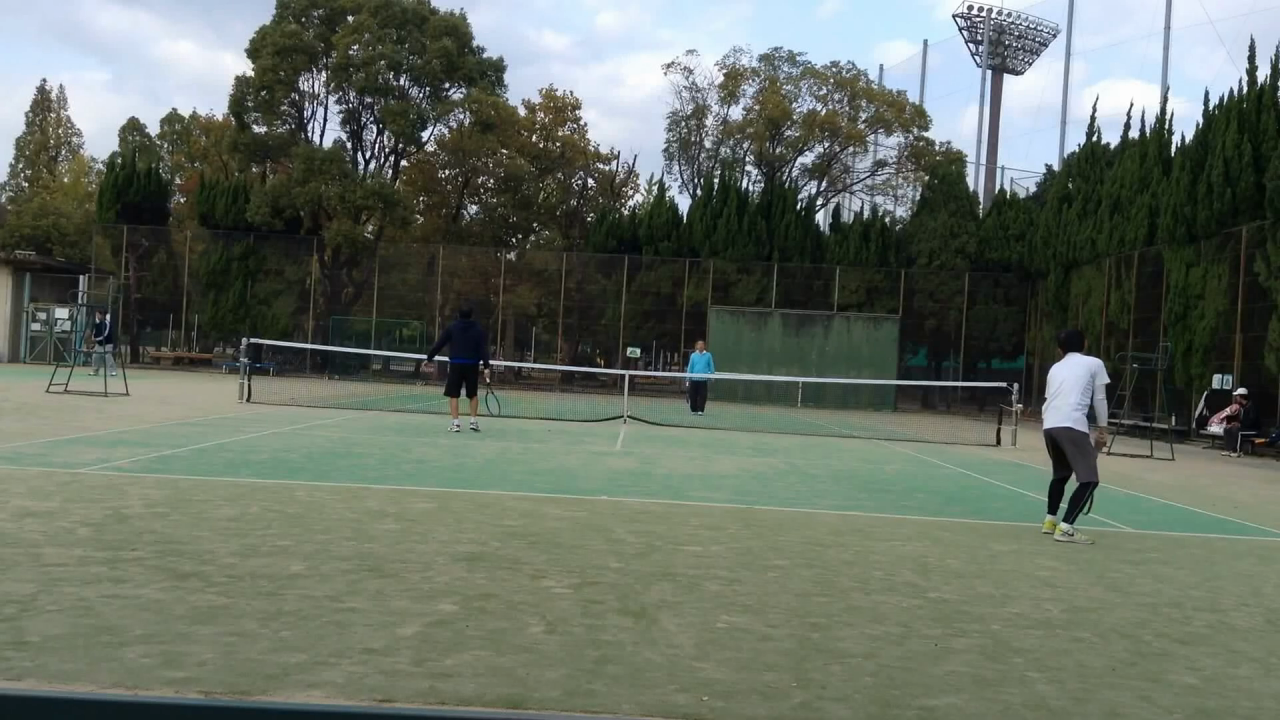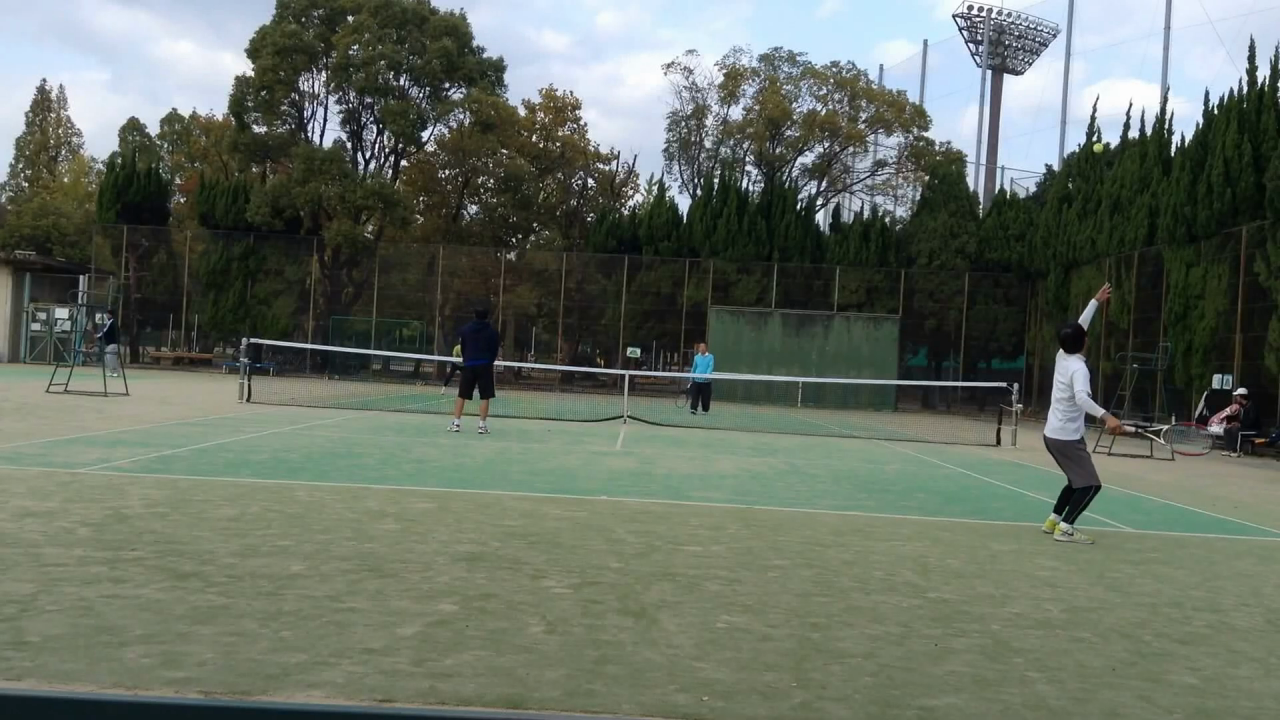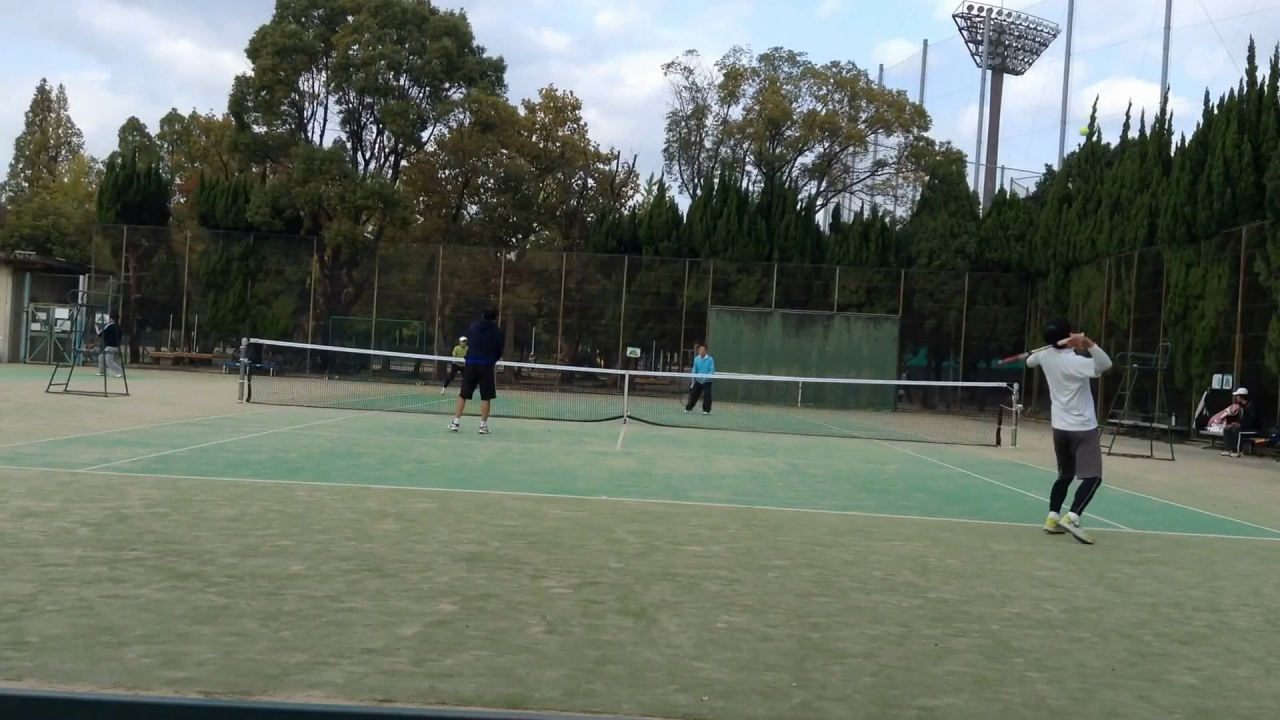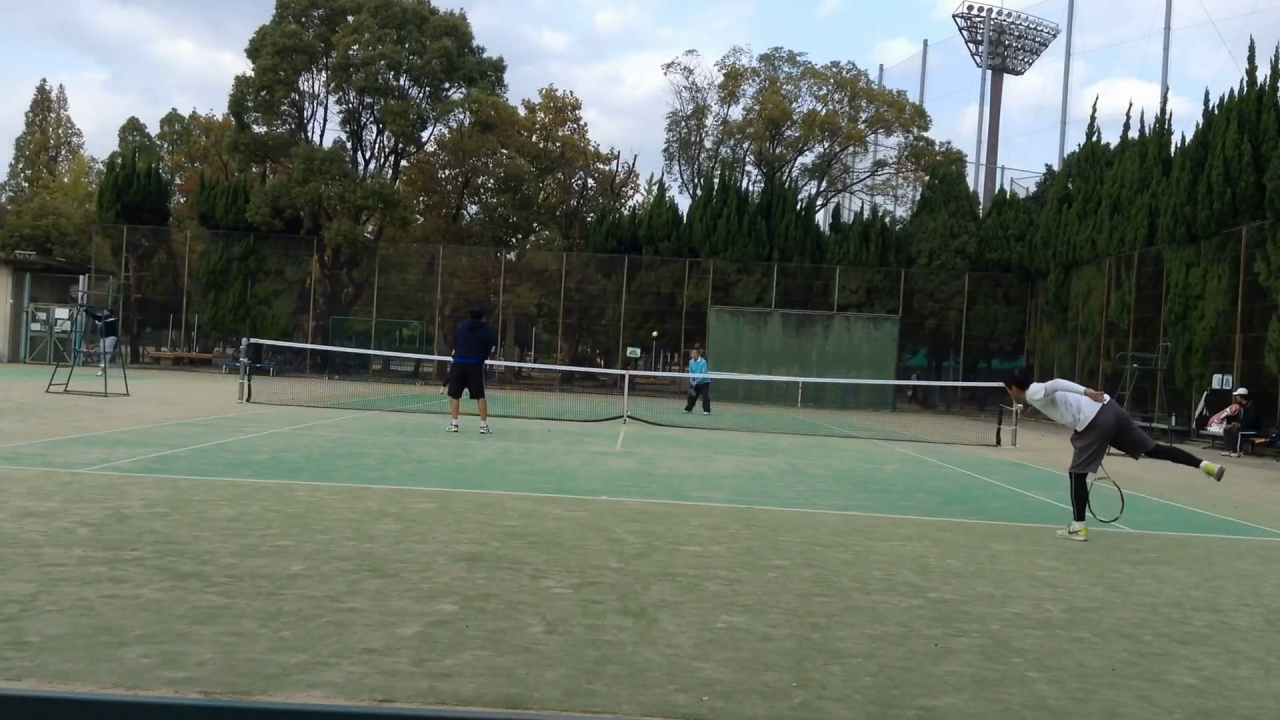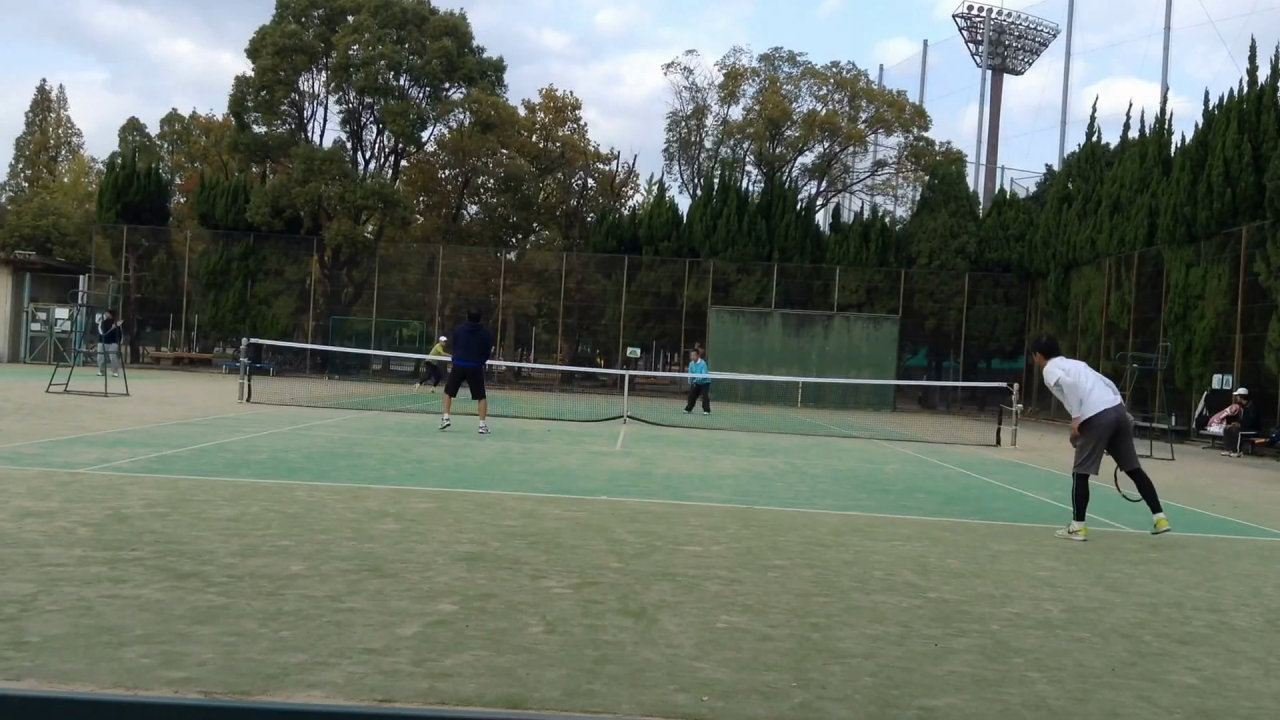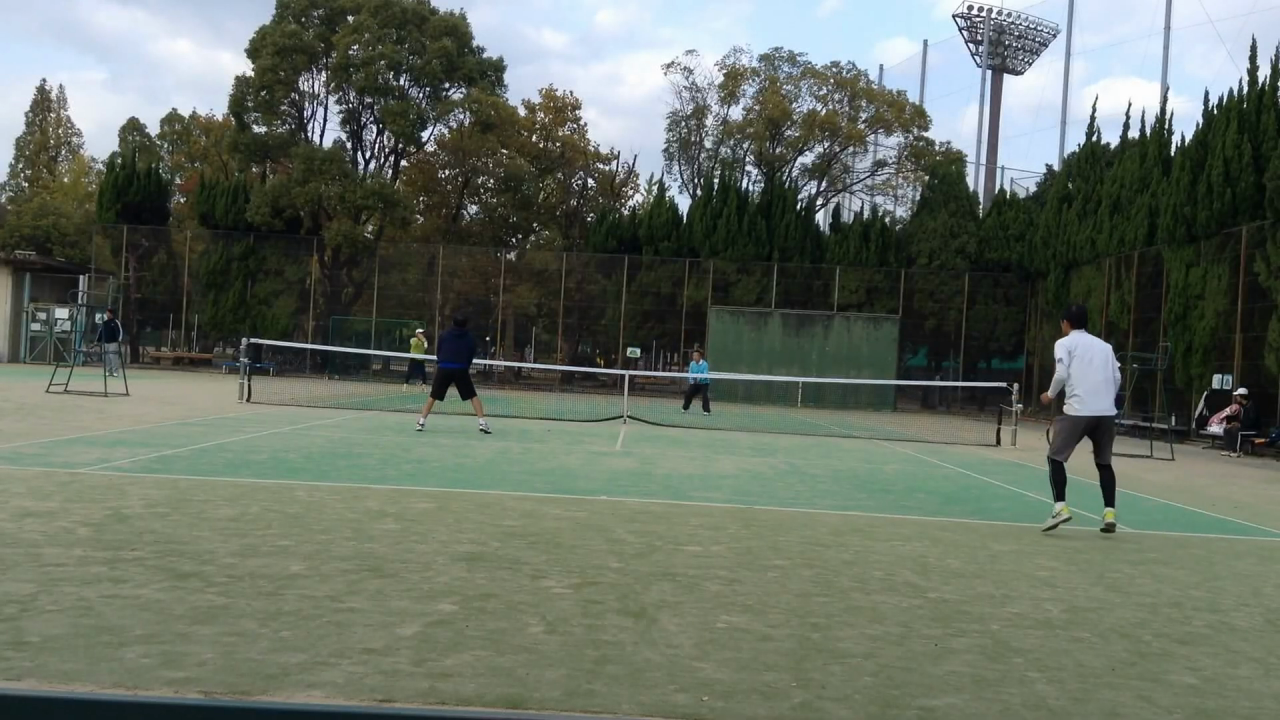
dt=0.5s
person 1, frame 1
left shoulder: (1055, 368)
right shoulder: (1094, 363)
right elbow: (1100, 399)
right wrist: (1102, 429)
left hip: (1050, 426)
right hip: (1072, 426)
left knee: (1060, 475)
right knee: (1089, 480)
left ankle: (1050, 521)
right ankle: (1065, 527)
person 1, frame 2
left shoulder: (1062, 356)
right shoulder: (1078, 368)
left elbow: (1078, 326)
right elbow: (1082, 398)
left wrist: (1096, 301)
right wrist: (1105, 417)
left hip: (1055, 434)
right hip: (1066, 437)
left knee: (1079, 482)
right knee: (1091, 485)
left ankle: (1053, 520)
right ankle: (1065, 528)
person 1, frame 3
left shoulder: (1046, 355)
right shoulder: (1075, 362)
left elbow: (1030, 361)
right elbow: (1104, 366)
left wrist: (1067, 342)
right wrist: (1089, 344)
left hip: (1060, 428)
right hip: (1084, 428)
left knee: (1065, 475)
right knee: (1092, 477)
left ankle: (1053, 518)
right ankle: (1071, 518)
person 1, frame 4
left shoulder: (1034, 393)
right shoulder: (1040, 389)
left elbow: (1057, 384)
left wrist: (1086, 391)
left hip: (1095, 421)
right hip: (1110, 409)
left knee: (1077, 473)
right knee: (1153, 449)
left ankle: (1078, 527)
right ankle: (1205, 465)
person 1, frame 5
left shoulder: (1050, 369)
right shoulder: (1078, 363)
left elbow: (1069, 384)
right elbow: (1110, 384)
left wrist: (1076, 418)
right wrist: (1123, 412)
left hip: (1094, 418)
right hip: (1116, 410)
left knee: (1081, 473)
right knee: (1133, 469)
left ankle: (1077, 527)
right ankle: (1160, 518)
person 1, frame 6
left shoulder: (1065, 343)
right shoulder: (1105, 346)
left elbow: (1061, 374)
right elbow: (1117, 379)
left wrist: (1051, 395)
left hip: (1078, 411)
right hip: (1107, 412)
left knee: (1055, 458)
right knee: (1104, 463)
left ankle: (1060, 508)
right ankle: (1109, 513)
